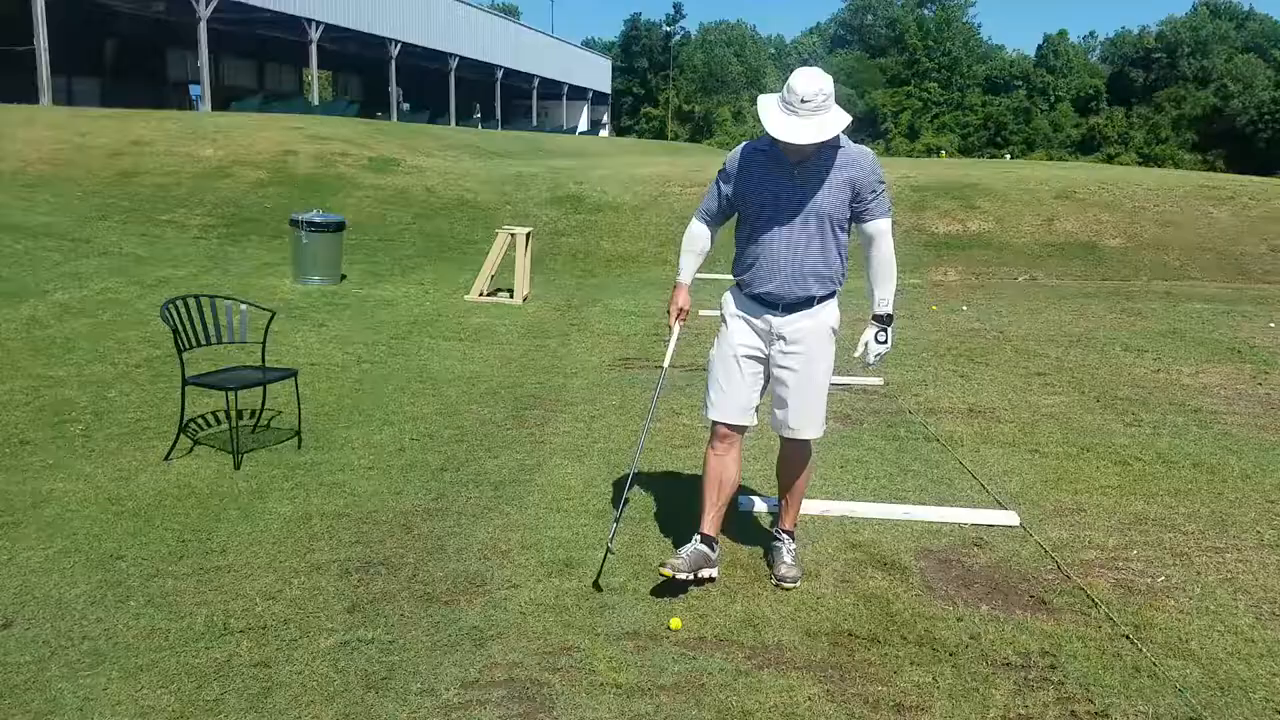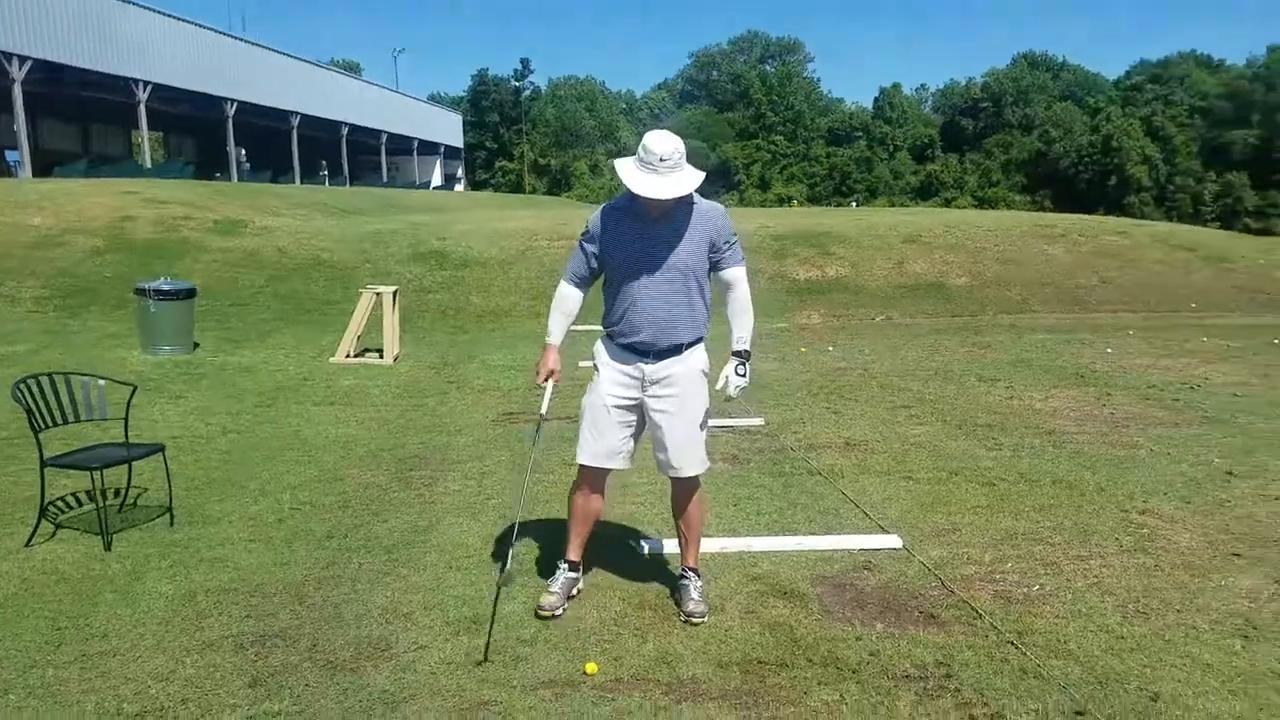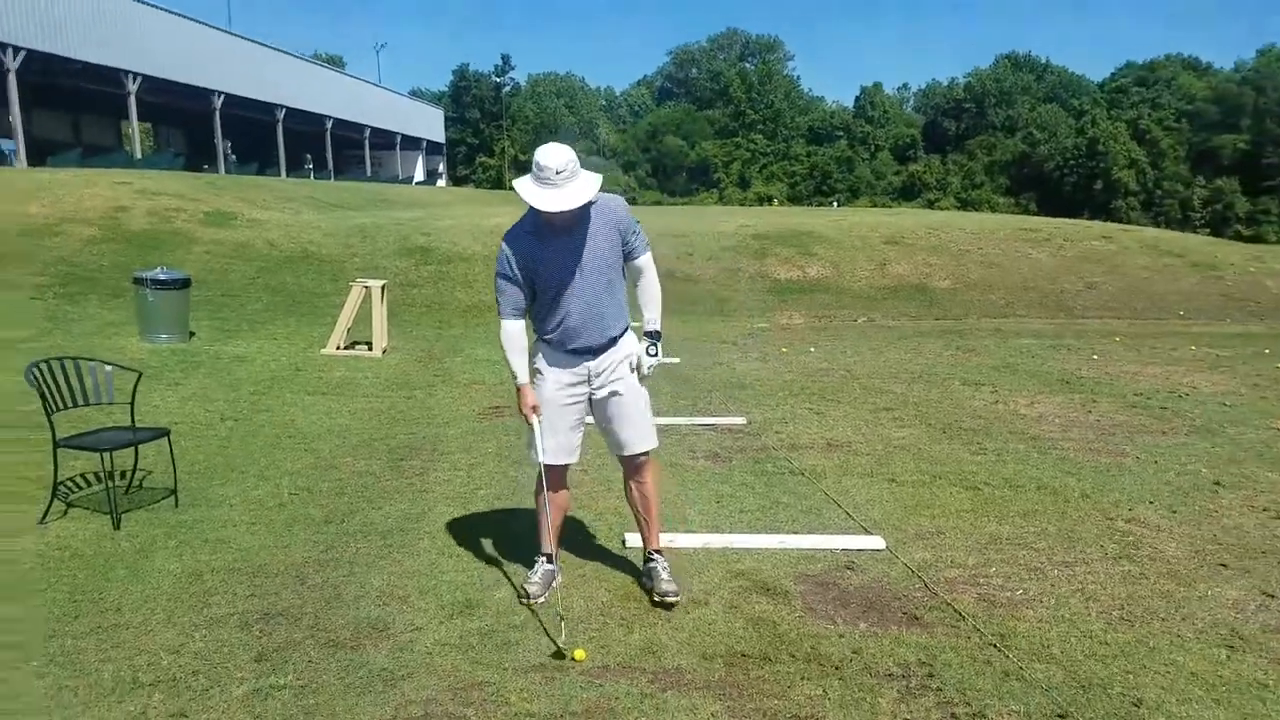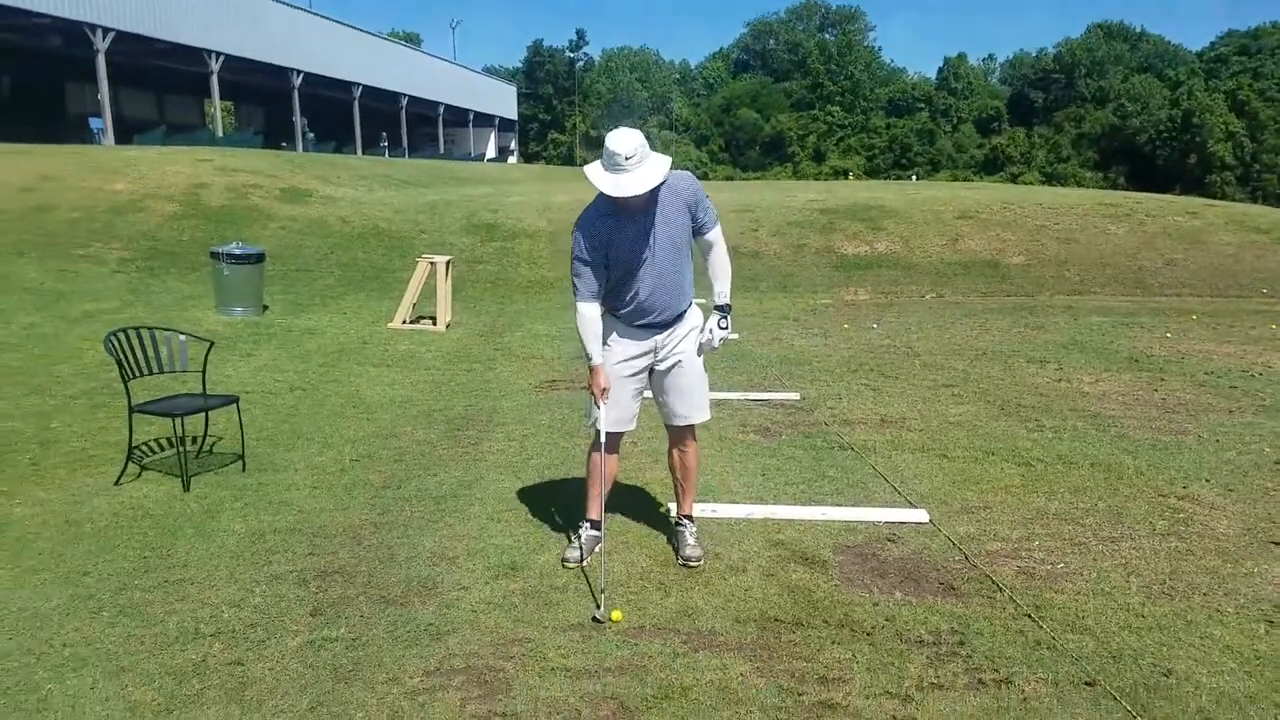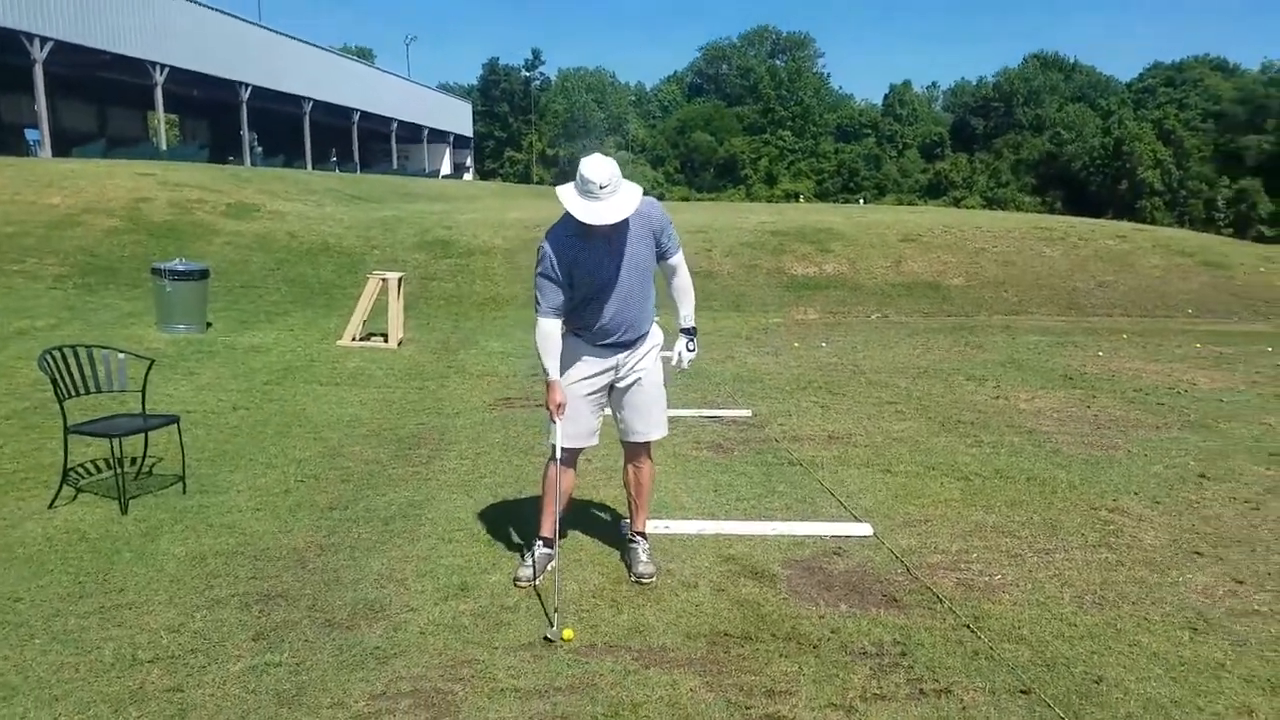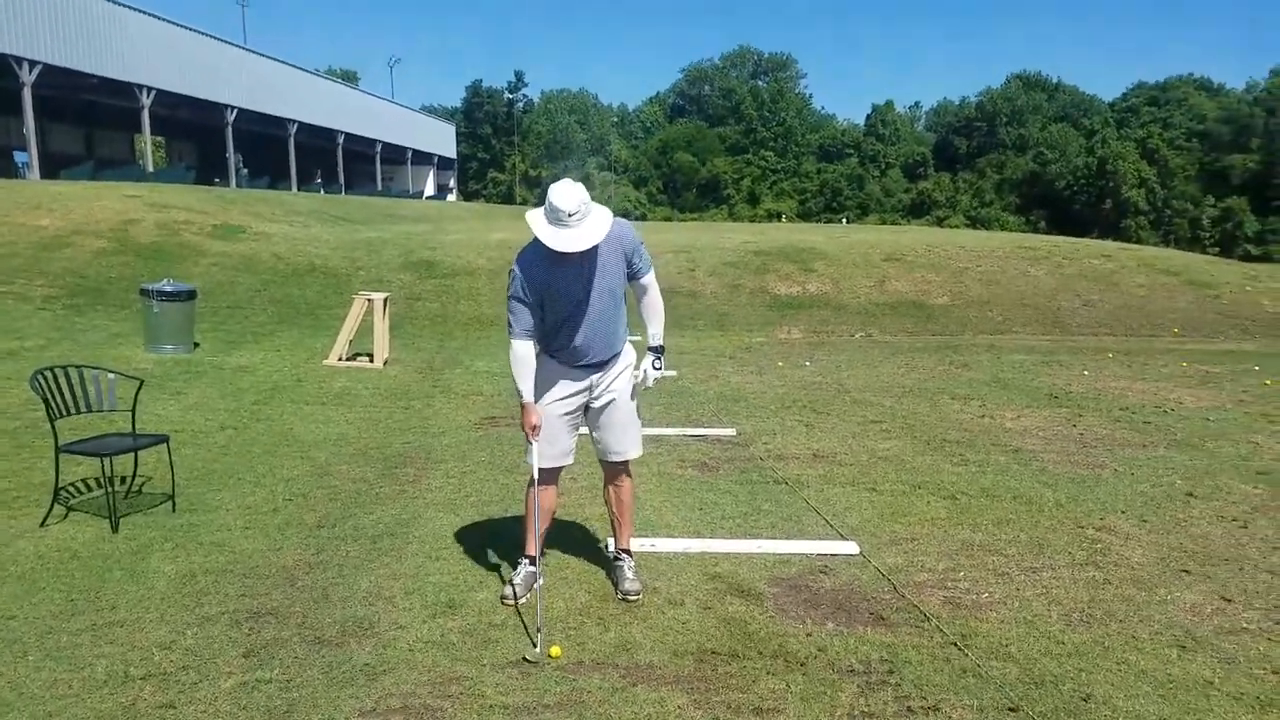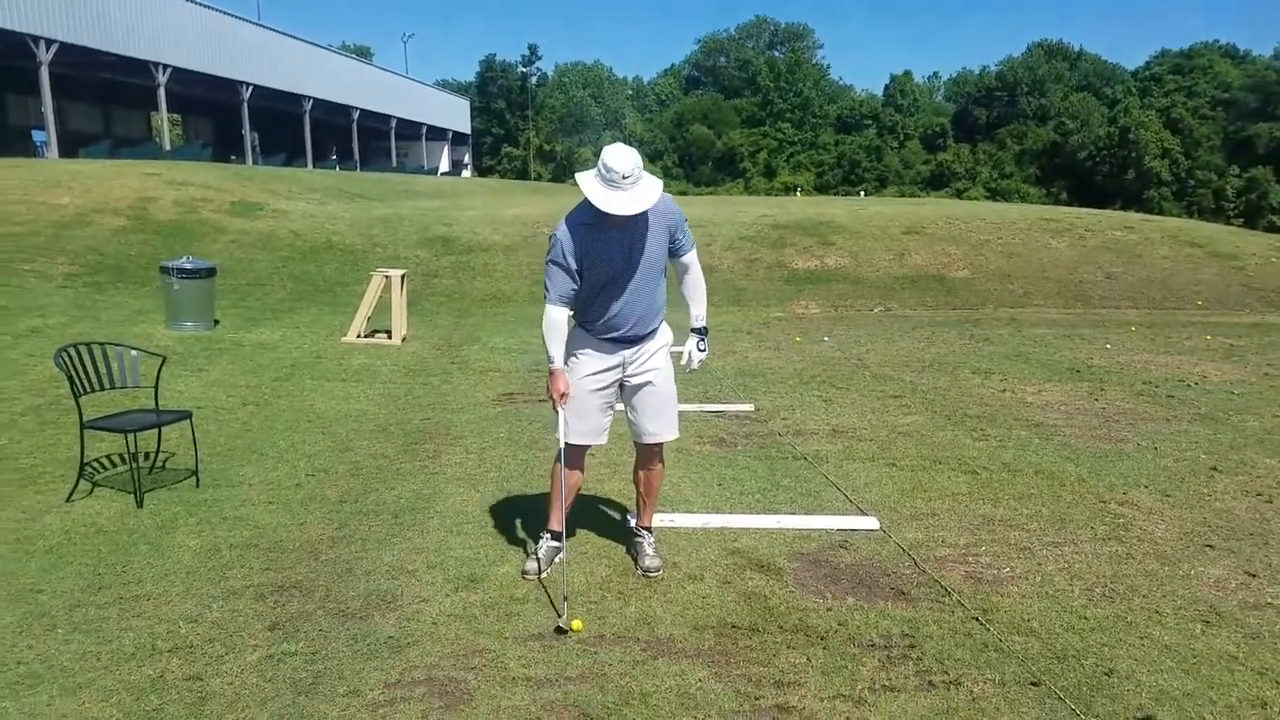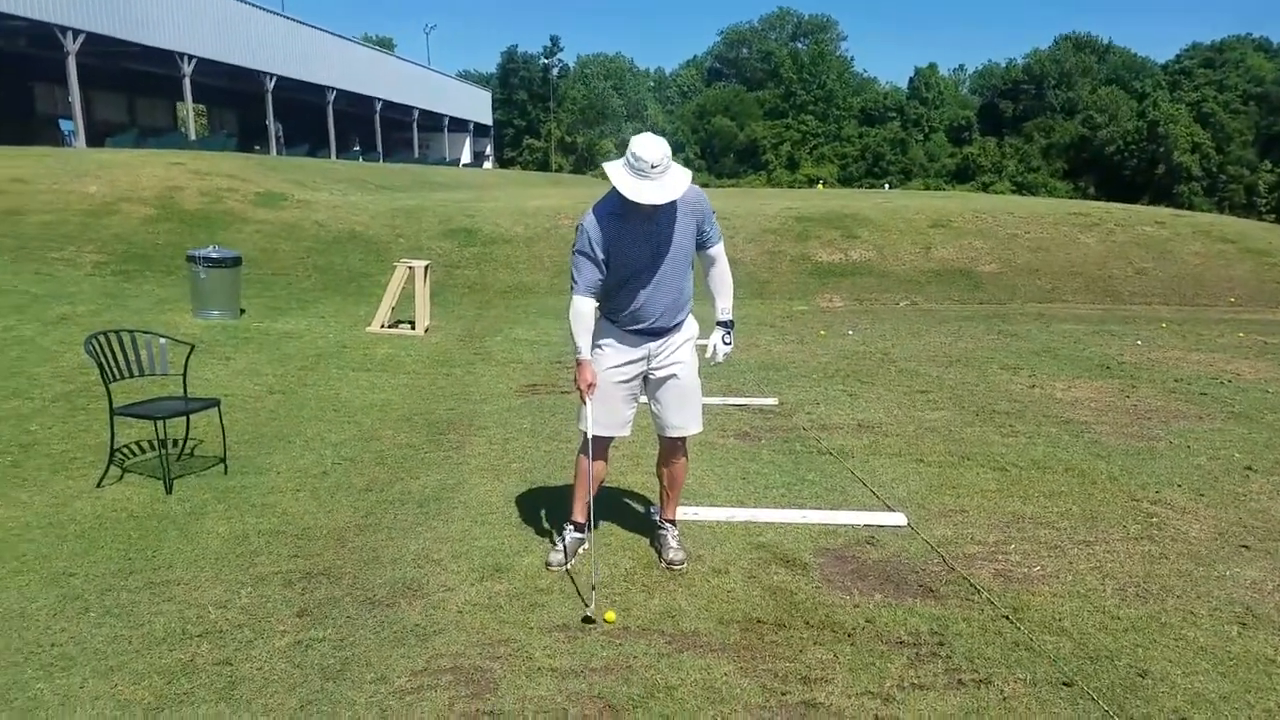
dt=0.5s
person 1, frame 1
left shoulder: (858, 165)
right shoulder: (744, 158)
left elbow: (879, 241)
right elbow: (705, 222)
left wrist: (881, 315)
right wrist: (683, 282)
left hip: (810, 320)
right hip: (744, 313)
left knee: (798, 437)
right knee: (725, 429)
left ankle: (784, 536)
right ankle: (705, 543)
person 1, frame 2
left shoulder: (711, 218)
right shoulder: (606, 219)
left elbow: (735, 286)
right elbow: (573, 283)
left wrist: (740, 352)
right wrist: (552, 344)
left hip: (681, 365)
right hip: (616, 362)
left knee: (685, 476)
right knee: (591, 470)
left ankle: (690, 574)
right ankle: (570, 568)
person 1, frame 3
left shoulder: (614, 212)
right shoulder: (517, 244)
left elbow: (644, 272)
right elbow: (512, 318)
left wrist: (652, 334)
right wrist: (522, 381)
left hip: (617, 355)
right hip: (556, 364)
left knee: (638, 459)
right knee: (553, 467)
left ankle: (654, 558)
right ankle: (547, 561)
person 1, frame 4
left shoulder: (685, 189)
right shoulder: (591, 224)
left elbow: (713, 245)
right elbow: (587, 300)
left wrist: (721, 308)
right wrist: (595, 363)
left hip: (681, 330)
right hip: (622, 336)
left knee: (684, 431)
right knee: (608, 433)
left ankle: (685, 522)
right ankle: (591, 525)
person 1, frame 5
left shoulder: (650, 215)
right shoulder: (557, 244)
left elbow: (676, 269)
right elbow: (548, 317)
left wrist: (687, 329)
right wrist: (553, 379)
left hip: (640, 349)
right hip: (583, 354)
left knee: (639, 447)
right knee: (566, 450)
left ankle: (638, 539)
right ankle: (545, 543)
person 1, frame 6
left shoulder: (621, 235)
right shoulder: (528, 265)
left elbow: (647, 288)
right elbow: (521, 339)
left wrist: (655, 349)
right wrist: (528, 401)
left hip: (614, 369)
right hip: (557, 374)
left knee: (618, 466)
right knee: (546, 470)
left ankle: (623, 557)
right ankle: (530, 561)
person 1, frame 7
left shoulder: (666, 211)
right shoulder: (570, 232)
left elbow: (688, 268)
right elbow: (556, 305)
left wrist: (698, 329)
right wrist: (556, 368)
left hip: (650, 347)
right hip: (590, 350)
left knee: (651, 446)
right knee: (573, 446)
left ankle: (643, 533)
right ankle: (552, 536)
person 1, frame 8
left shoulder: (694, 203)
right shoulder: (598, 221)
left elbow: (715, 260)
right elbow: (584, 296)
left wrist: (724, 322)
right wrist: (583, 358)
left hip: (676, 340)
right hip: (617, 341)
left knee: (675, 440)
right knee: (597, 438)
left ankle: (667, 526)
right ankle: (576, 527)
